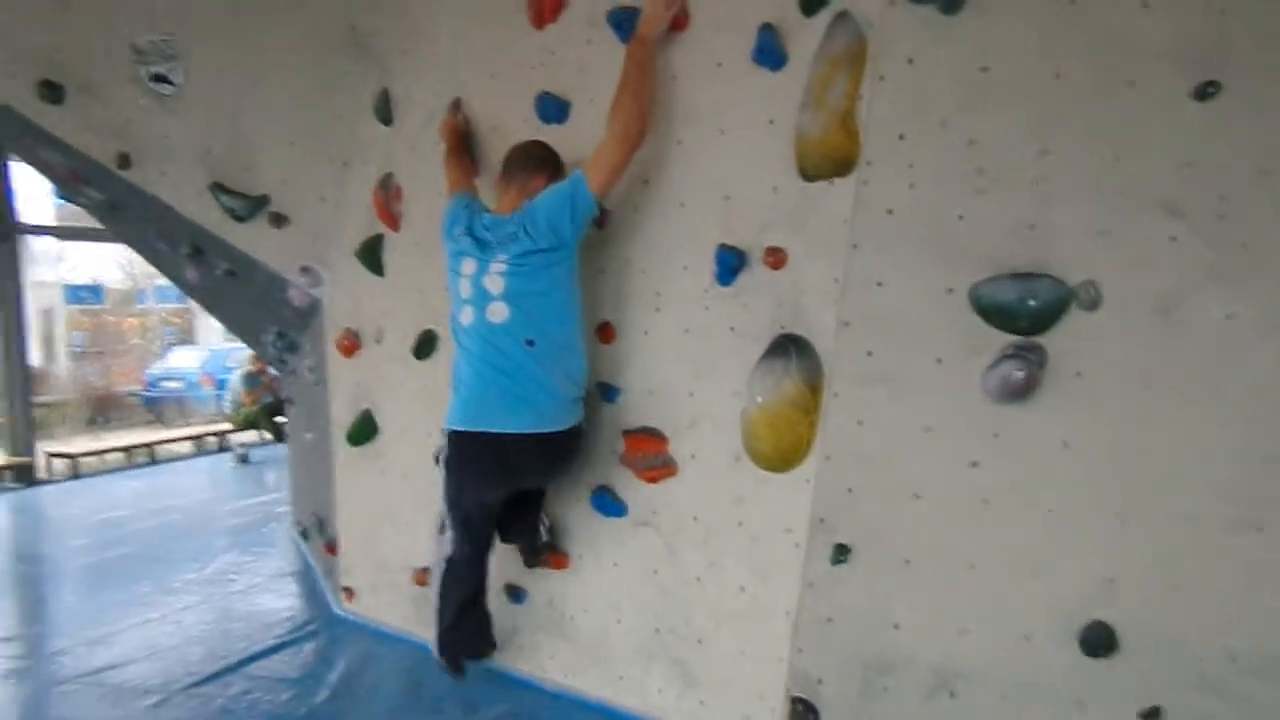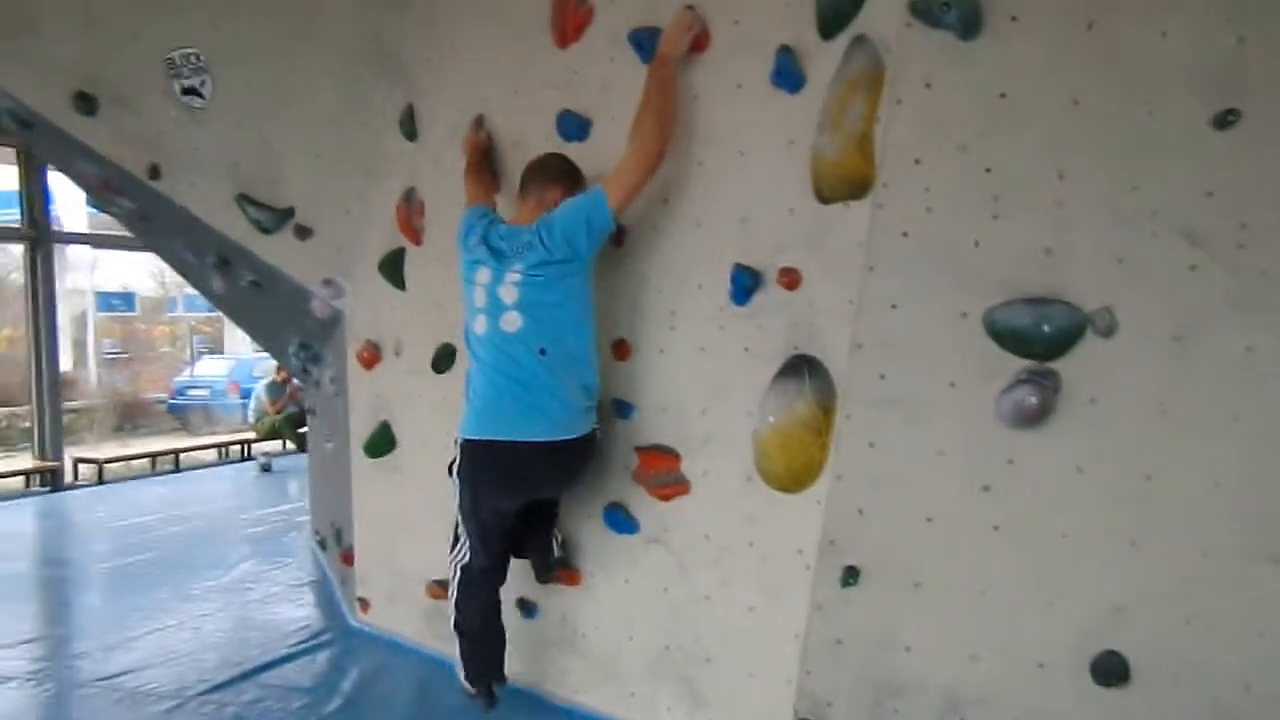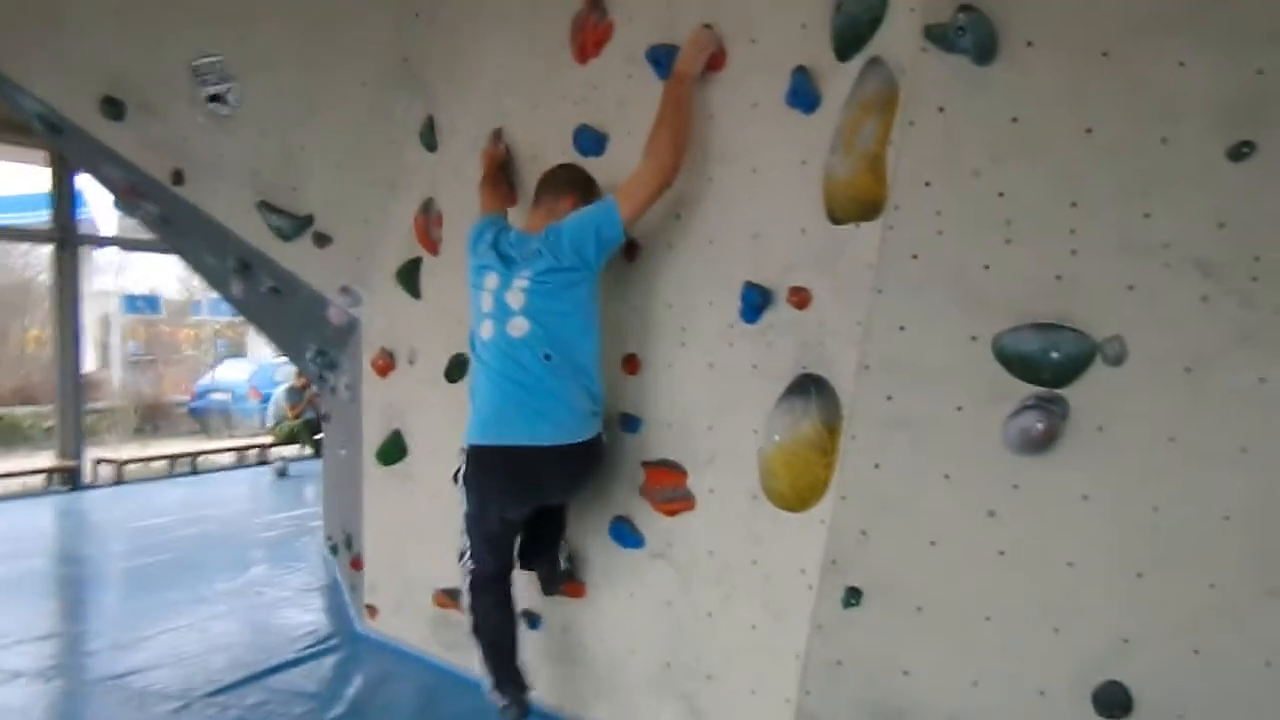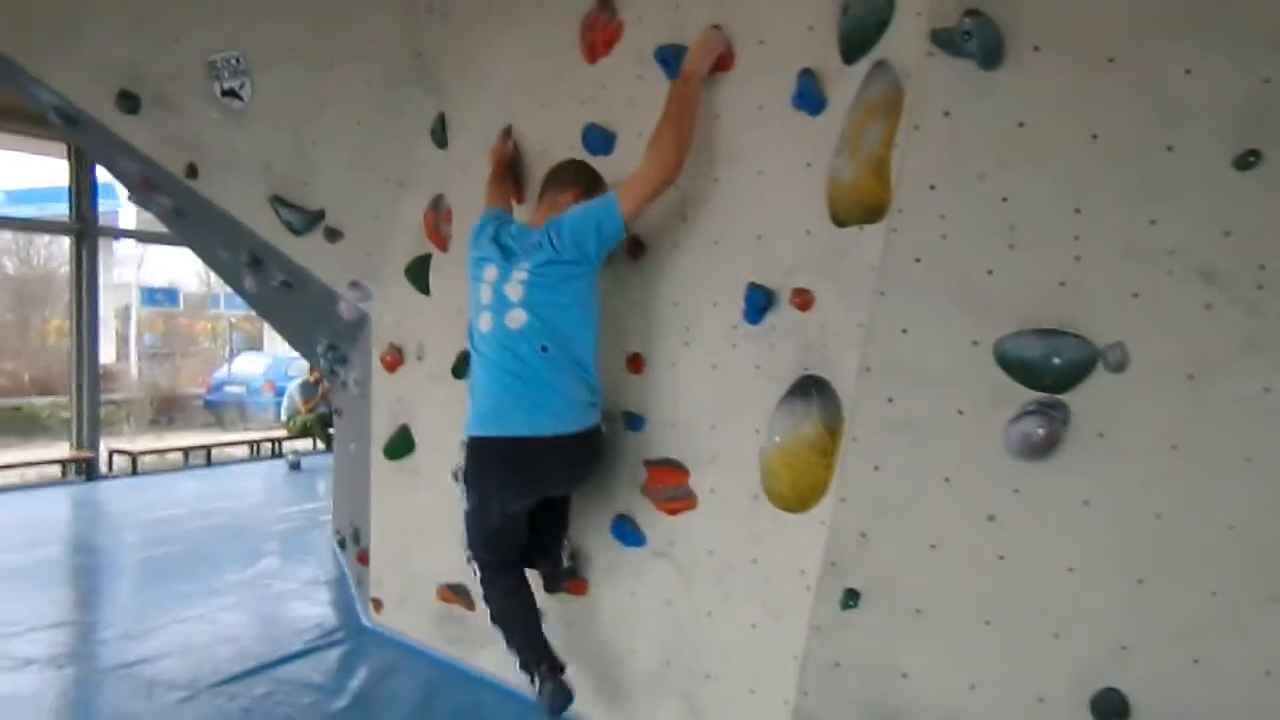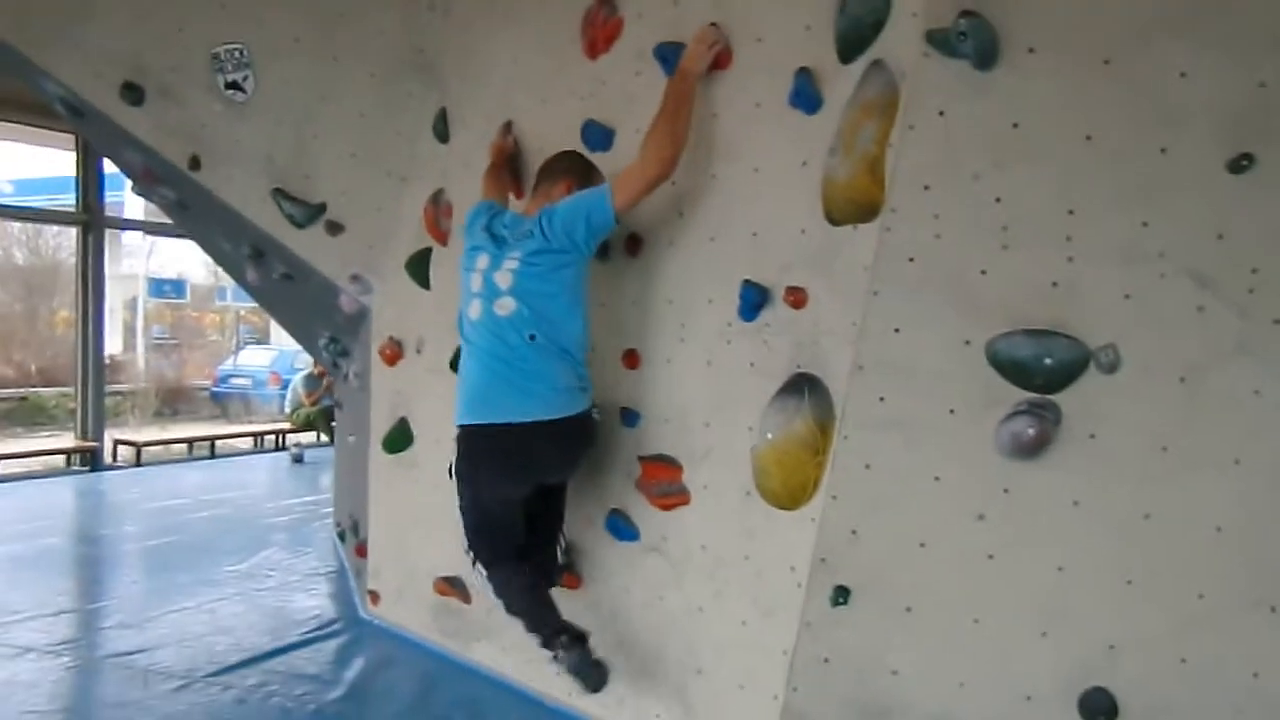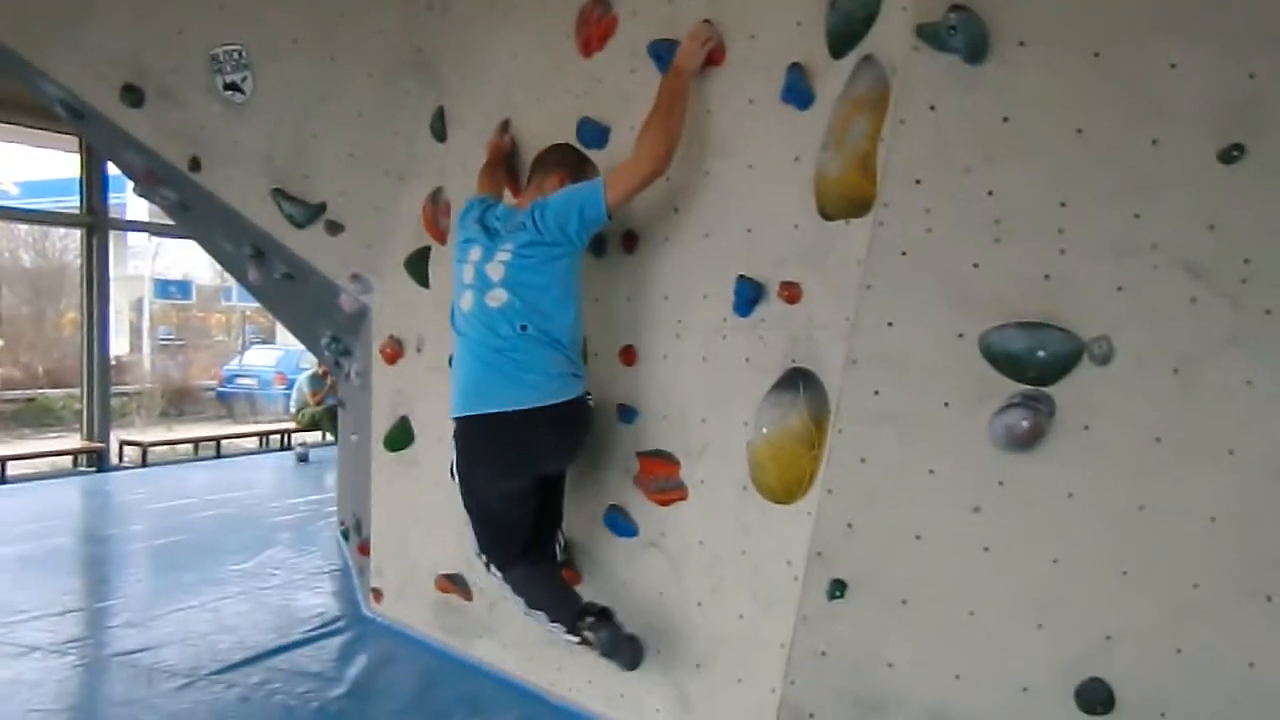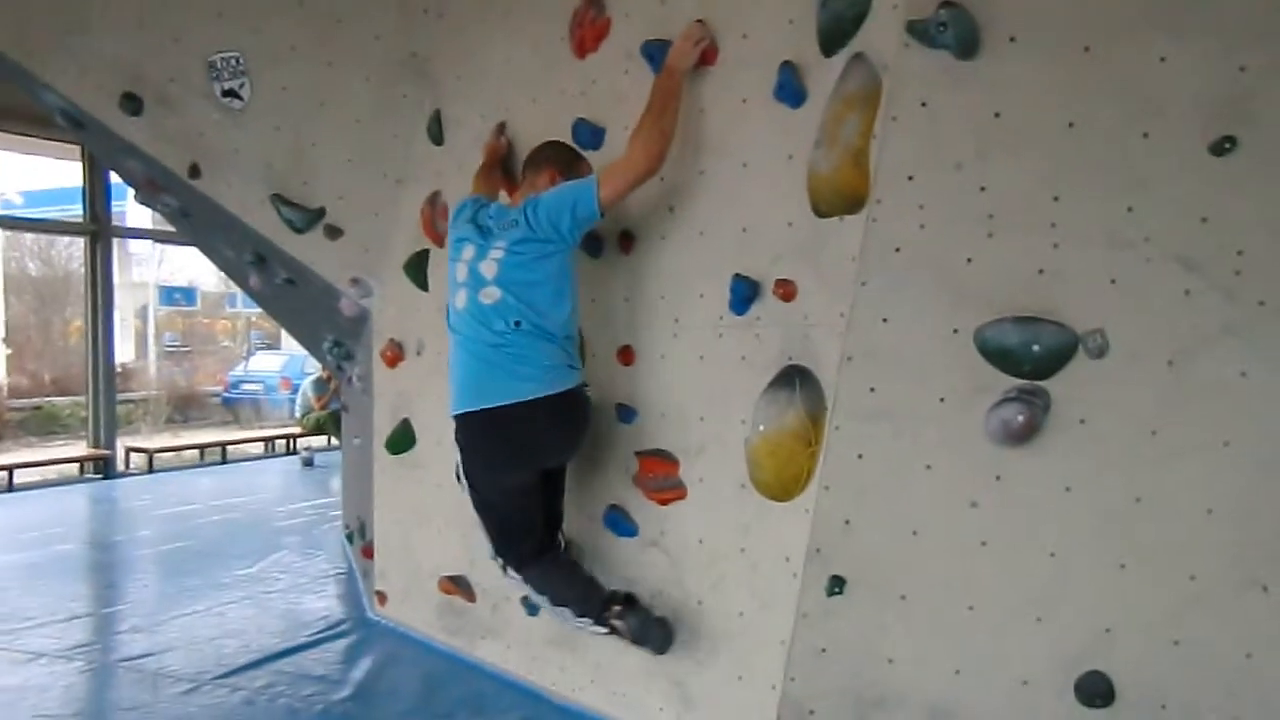
dt=0.1s
person 1, frame 1
left shoulder: (461, 230)
right shoulder: (551, 225)
left elbow: (461, 173)
right elbow: (624, 137)
left wrist: (456, 139)
left hip: (474, 440)
right hip: (552, 439)
left knee: (463, 543)
left ankle: (457, 646)
right ankle: (527, 532)
person 1, frame 2
left shoulder: (478, 239)
right shoulder: (567, 236)
left elbow: (480, 185)
right elbow: (646, 155)
left wrist: (476, 154)
right wrist: (667, 56)
left hip: (488, 448)
right hip: (566, 447)
left knee: (478, 560)
left ankle: (480, 679)
right ankle: (540, 546)
person 1, frame 3
left shoulder: (488, 248)
right shoulder: (574, 243)
left elbow: (494, 195)
right elbow: (659, 170)
left wrist: (494, 166)
right wrist: (683, 74)
left hip: (493, 455)
right hip: (571, 453)
left knee: (487, 568)
right ankle: (547, 557)
person 1, frame 4
left shoulder: (488, 240)
right shoulder: (573, 237)
left elbow: (499, 194)
right elbow: (661, 170)
left wrist: (500, 165)
right wrist: (690, 75)
left hip: (494, 447)
right hip: (569, 444)
left knee: (497, 565)
right ankle: (551, 560)
person 1, frame 5
left shoulder: (481, 230)
right shoulder: (565, 227)
left elbow: (496, 185)
right elbow: (656, 164)
left wrist: (499, 158)
right wrist: (688, 72)
left hip: (485, 436)
right hip: (560, 431)
left knee: (498, 554)
left ankle: (563, 641)
right ankle: (546, 555)
person 1, frame 6
left shoulder: (475, 222)
right shoulder: (557, 218)
left elbow: (491, 184)
right elbow: (650, 160)
left wrist: (496, 156)
right wrist: (681, 68)
left hip: (483, 425)
right hip: (556, 416)
left knee: (508, 552)
left ankle: (596, 626)
right ankle: (551, 553)
person 1, frame 7
left shoulder: (467, 222)
right shoulder: (550, 215)
left elbow: (487, 183)
right elbow: (644, 158)
left wrist: (492, 157)
right wrist: (674, 68)
left hip: (484, 422)
right hip: (554, 409)
left knee: (520, 550)
left ankle: (613, 612)
right ankle: (553, 549)
